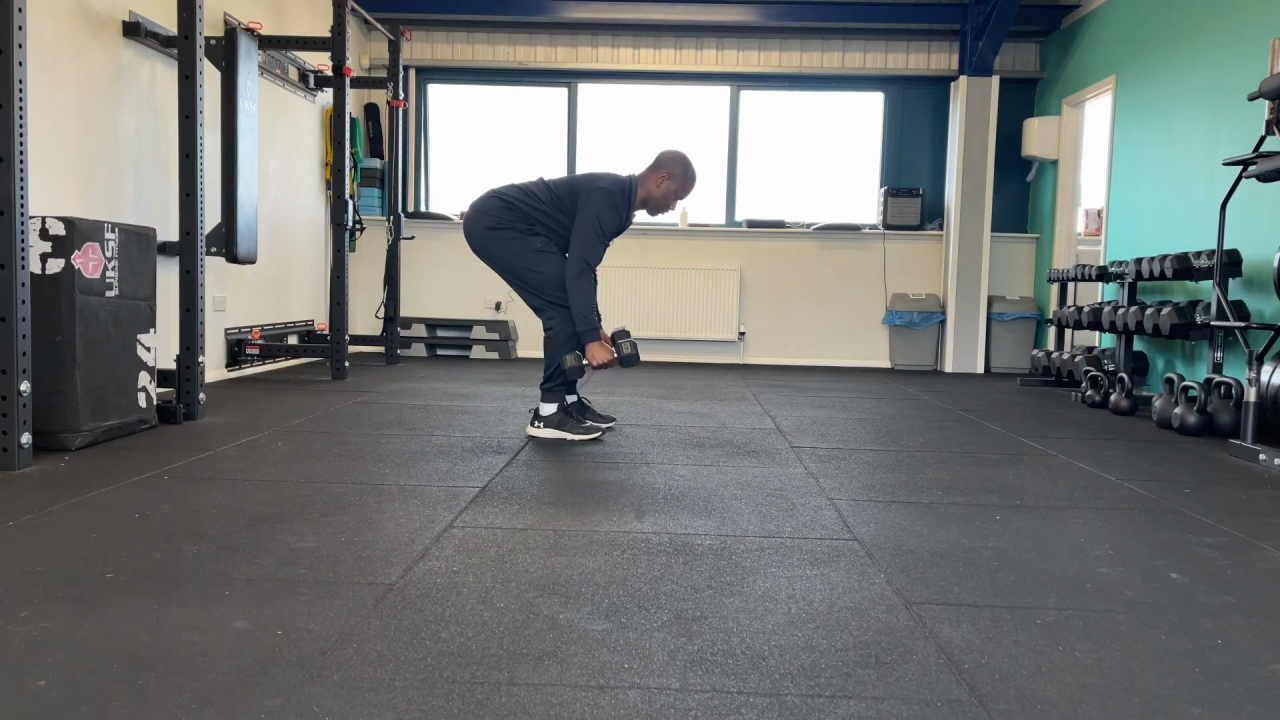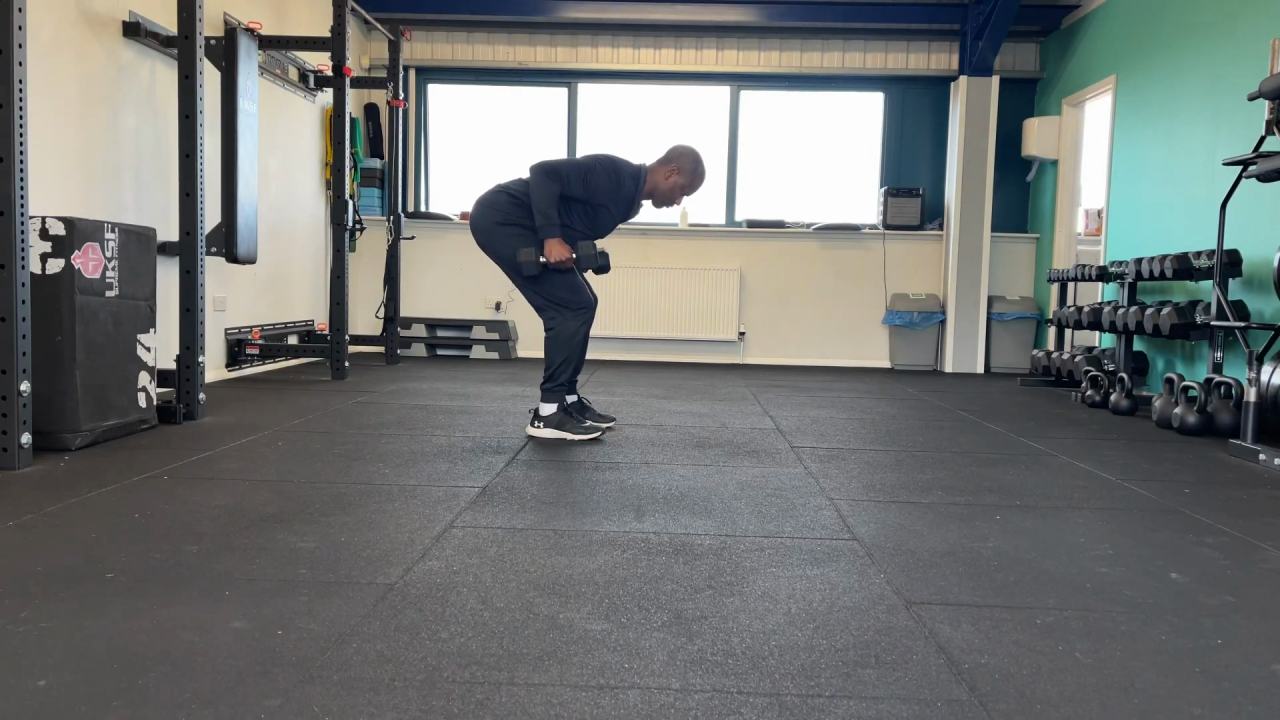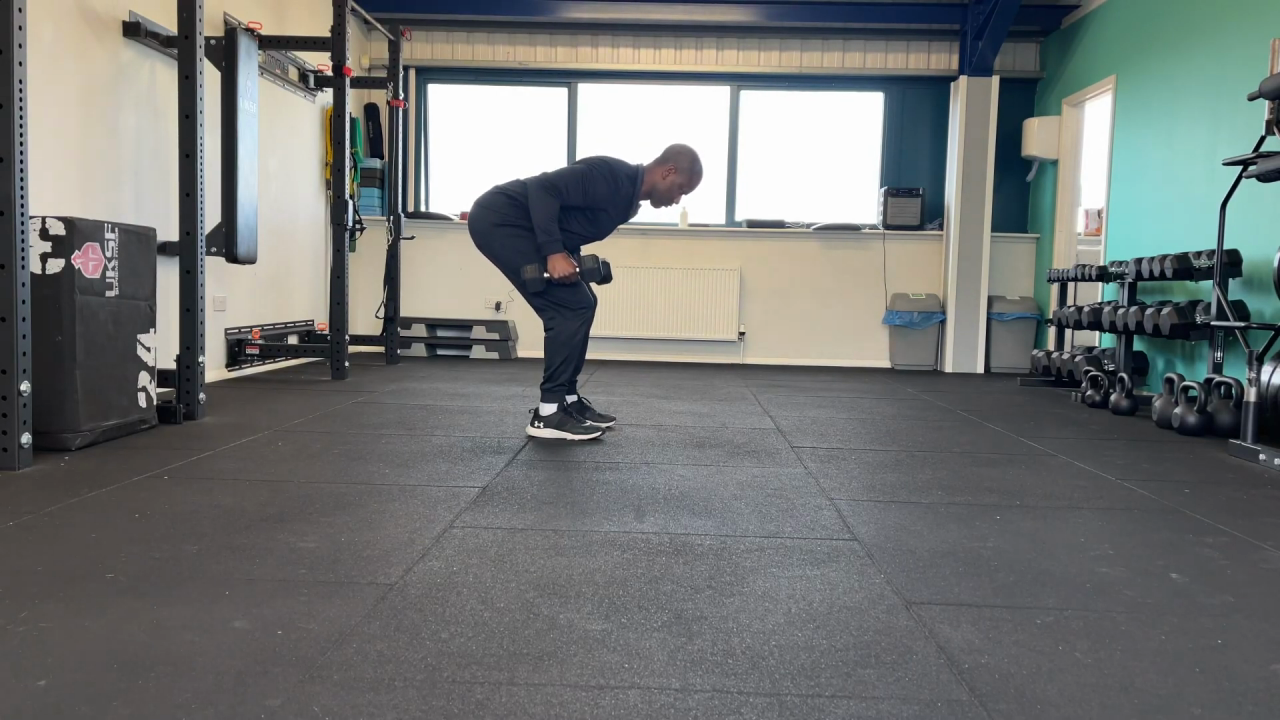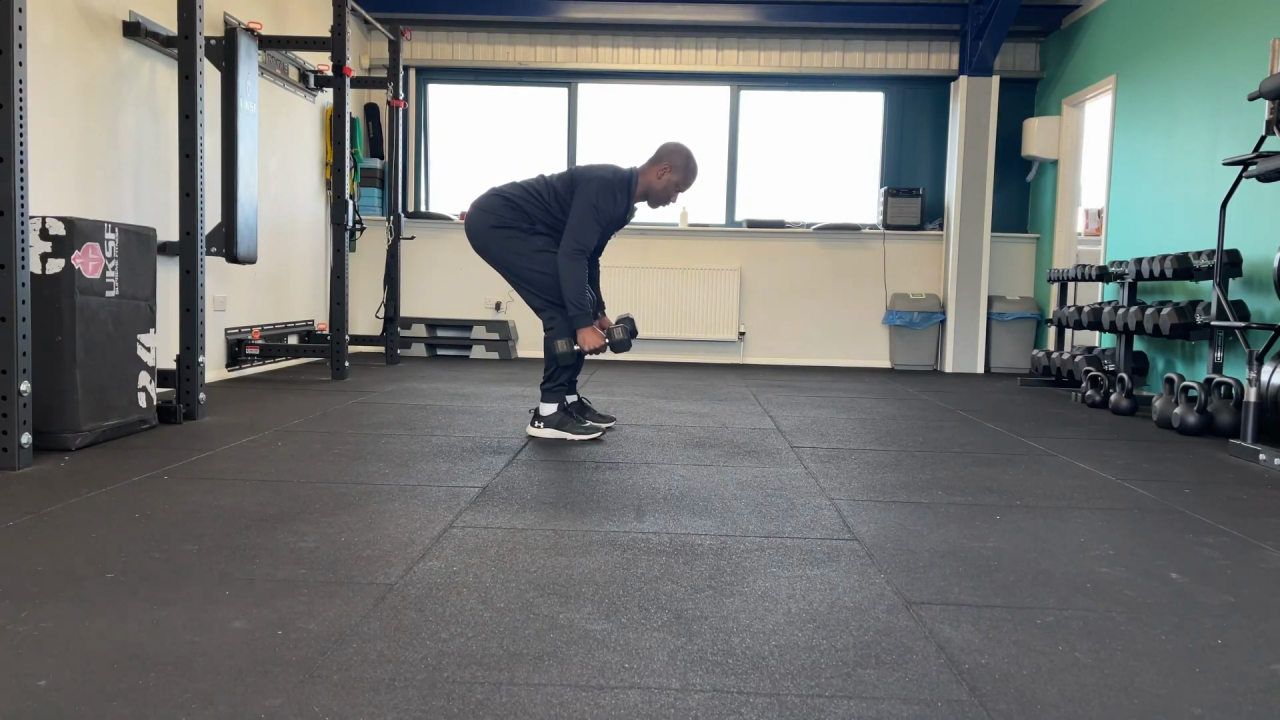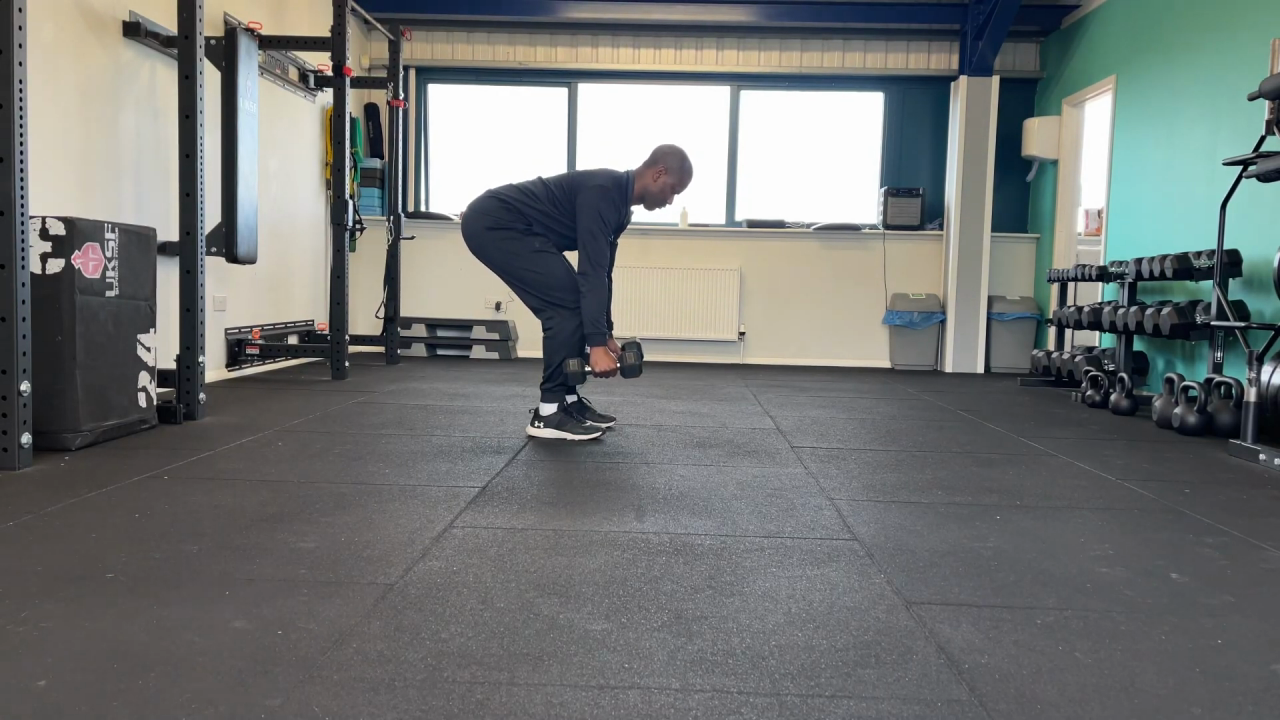
dt=1s
person 1, frame 1
left shoulder: (620, 202)
right shoulder: (608, 197)
left elbow: (584, 266)
right elbow: (579, 269)
left wrist: (593, 327)
right wrist: (591, 340)
left hip: (502, 223)
right hip: (495, 222)
left knee: (570, 304)
right knee: (566, 306)
left ankle: (566, 400)
right ankle: (549, 413)
person 1, frame 2
left shoulder: (629, 198)
right shoulder: (615, 176)
right elbow: (544, 172)
right wrist: (551, 237)
left hip: (513, 222)
right hip: (500, 218)
left knee: (580, 305)
right knee: (572, 307)
left ankle: (566, 400)
right ankle: (549, 413)
person 1, frame 3
left shoulder: (627, 197)
right shoulder: (612, 177)
right elbow: (542, 187)
left wrist: (575, 262)
right wrist: (554, 252)
left hip: (514, 224)
right hip: (499, 219)
left knee: (579, 305)
right knee: (572, 307)
left ankle: (567, 400)
right ankle: (549, 413)
person 1, frame 4
left shoulder: (622, 198)
right shoulder: (606, 186)
left elbow: (587, 255)
right elbow: (571, 253)
left wrist: (597, 312)
right wrist: (584, 325)
left hip: (506, 224)
right hip: (496, 222)
left knee: (574, 306)
right knee: (566, 310)
left ankle: (567, 400)
right ankle: (549, 413)
person 1, frame 5
left shoulder: (618, 201)
right shoulder: (604, 192)
left elbow: (601, 271)
right elbow: (591, 271)
left wrist: (605, 334)
right wrist: (597, 344)
left hip: (503, 225)
right hip: (493, 223)
left knee: (570, 305)
right knee: (568, 304)
left ankle: (566, 400)
right ankle: (549, 413)
